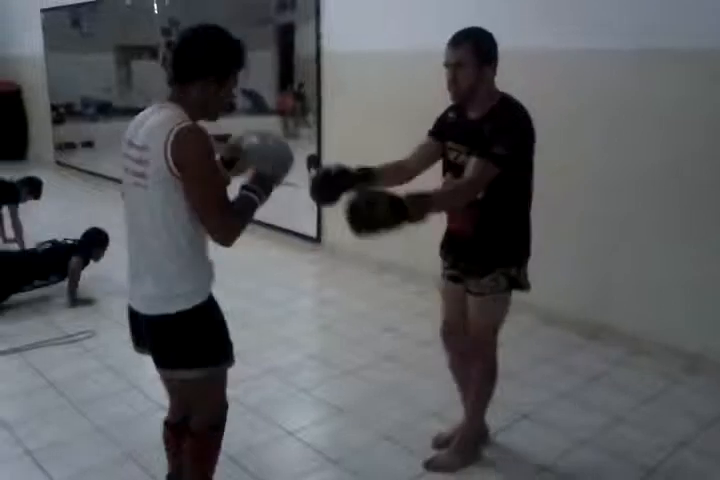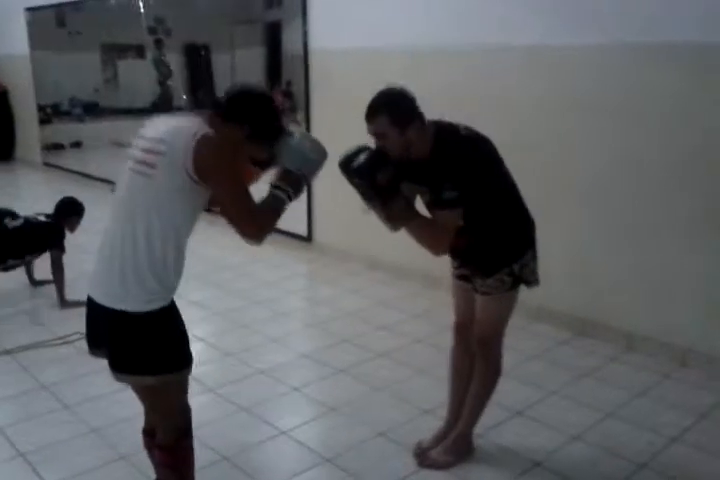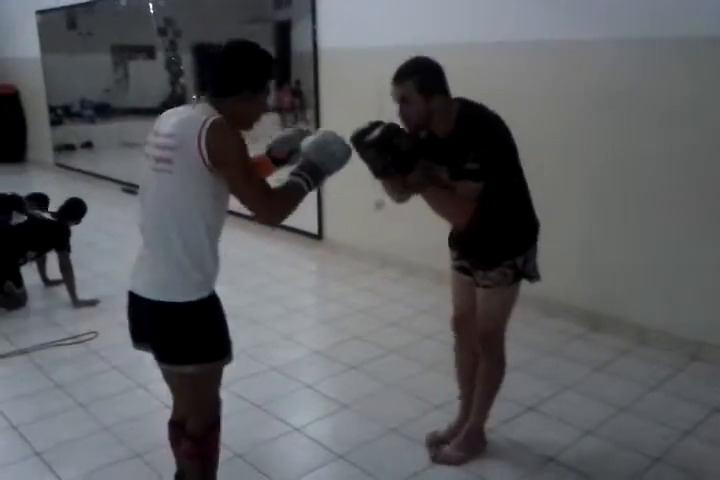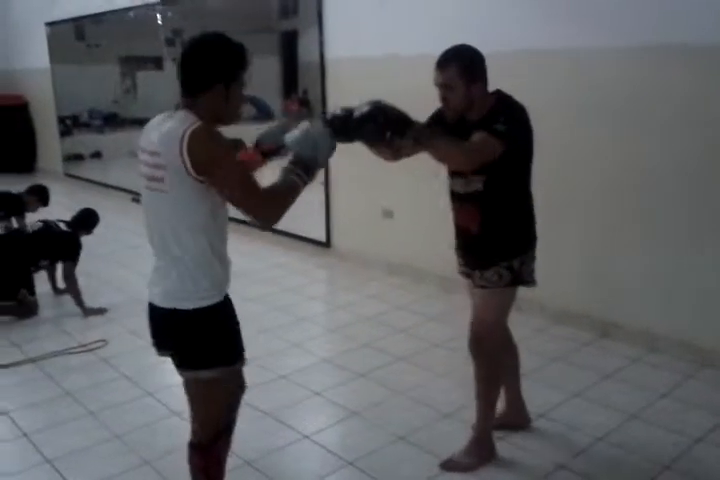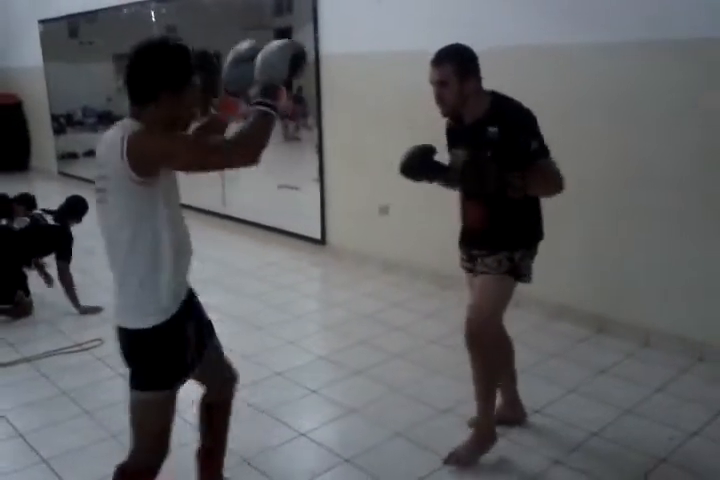
dt=0.5s
person 1, frame 1
left shoulder: (143, 123)
right shoulder: (187, 137)
right elbow: (224, 230)
left wrist: (223, 164)
right wrist: (259, 182)
left hip: (146, 301)
right hip: (183, 308)
left knee: (182, 410)
right knee: (208, 416)
person 1, frame 2
left shoulder: (161, 128)
right shoulder: (208, 145)
right elbow: (253, 228)
left wrist: (254, 164)
right wrist: (289, 183)
left hip: (107, 299)
right hip: (141, 309)
left knee: (161, 414)
right knee: (173, 423)
person 1, frame 3
left shoulder: (171, 121)
right shoulder: (218, 131)
right elbow: (269, 210)
left wrist: (270, 158)
right wrist: (309, 173)
left hip: (147, 295)
right hip: (184, 303)
left knee: (187, 409)
right knee: (202, 417)
person 1, frame 4
left shoulder: (159, 128)
right shoulder: (200, 138)
right elbow: (265, 211)
right wrist: (302, 165)
left hip: (168, 301)
right hip: (197, 309)
left knee: (228, 393)
right knee: (210, 426)
person 1, frame 5
left shoulder: (127, 140)
right shoulder: (140, 144)
left elbow: (202, 146)
right elbow: (241, 154)
left wrist: (235, 95)
right wrist: (271, 92)
left hip: (174, 303)
right hip: (152, 324)
left knee: (222, 381)
person 2, frame 1
left shoulder: (510, 123)
right shoulder: (454, 115)
left elbow: (468, 190)
right elbow: (416, 161)
left wrist: (402, 206)
right wrist: (361, 177)
left hip: (496, 256)
right hip: (457, 248)
left knee: (479, 343)
right knee: (452, 337)
left ankle: (469, 439)
right ankle: (474, 423)
person 2, frame 2
left shoulder: (459, 155)
right shoulder: (413, 152)
left elbow: (438, 242)
right elbow: (398, 221)
left wrist: (394, 200)
left hip: (504, 251)
right hip: (468, 249)
left knee: (485, 341)
right knee: (462, 333)
left ankle: (462, 435)
right ankle: (451, 426)
person 2, frame 3
left shoulder: (481, 132)
right shoulder: (424, 132)
left elbow: (458, 209)
right elbow: (401, 194)
left wrist: (415, 173)
left hip: (506, 245)
right hip: (467, 241)
left knee: (487, 336)
right knee: (462, 326)
left ankle: (472, 433)
right ankle: (465, 418)
person 2, frame 4
left shoulder: (508, 117)
right shoulder: (451, 117)
left elbow: (467, 158)
right elbow: (394, 152)
left wrist: (409, 130)
left hip: (504, 248)
right hip: (472, 243)
left knee: (482, 339)
right knee: (495, 329)
left ankle: (482, 440)
right ankle: (515, 410)
person 2, frame 5
left shoulder: (511, 119)
right shoulder: (459, 123)
left elbow: (552, 182)
left wrist: (502, 183)
right wrist: (432, 170)
left hip: (510, 242)
right hip: (474, 238)
left knee: (477, 331)
right knee: (491, 325)
left ankle: (484, 431)
right ankle: (511, 406)
